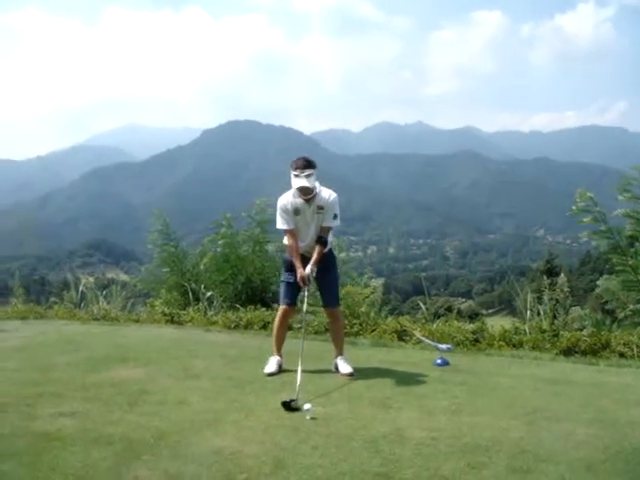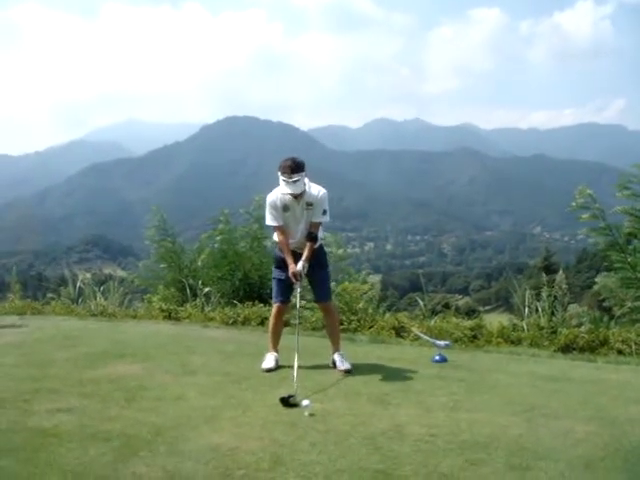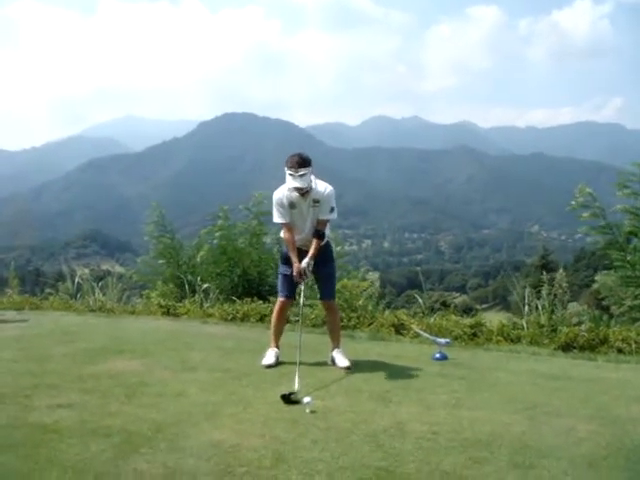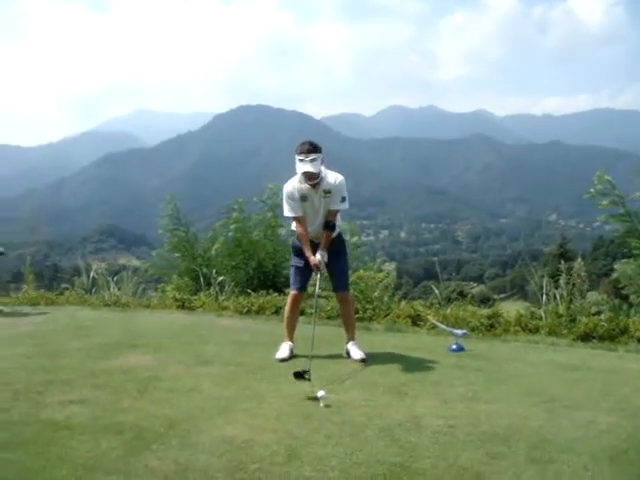
dt=0.5s
person 1, frame 1
left shoulder: (330, 198)
right shoulder: (285, 201)
left elbow: (323, 237)
right elbow: (290, 237)
left wrist: (312, 265)
right wrist: (299, 268)
left hip: (322, 256)
right hip: (294, 256)
left knee: (333, 309)
right knee: (285, 308)
left ankle: (339, 358)
right ankle: (276, 356)
person 1, frame 2
left shoulder: (319, 194)
right shoulder: (274, 198)
left elbow: (314, 233)
right elbow: (280, 233)
left wrist: (304, 261)
right wrist: (290, 264)
left hip: (314, 252)
right hip: (285, 253)
left knee: (326, 304)
right knee: (279, 305)
left ankle: (337, 353)
right ankle: (272, 353)
person 1, frame 3
left shoulder: (326, 192)
right shoulder: (280, 195)
left elbow: (321, 230)
right elbow: (287, 231)
left wrist: (309, 259)
right wrist: (295, 262)
left hip: (320, 250)
right hip: (292, 250)
left knee: (329, 302)
right knee: (283, 300)
left ankle: (336, 350)
right ankle: (273, 349)
person 1, frame 4
left shoulder: (337, 181)
right shoulder: (291, 188)
left elbow: (331, 221)
right elbow: (299, 224)
left wrist: (322, 252)
right wrist: (310, 255)
left hip: (332, 241)
right hip: (303, 243)
left knee: (343, 294)
right knee: (295, 293)
left ankle: (351, 343)
right ankle: (287, 342)
